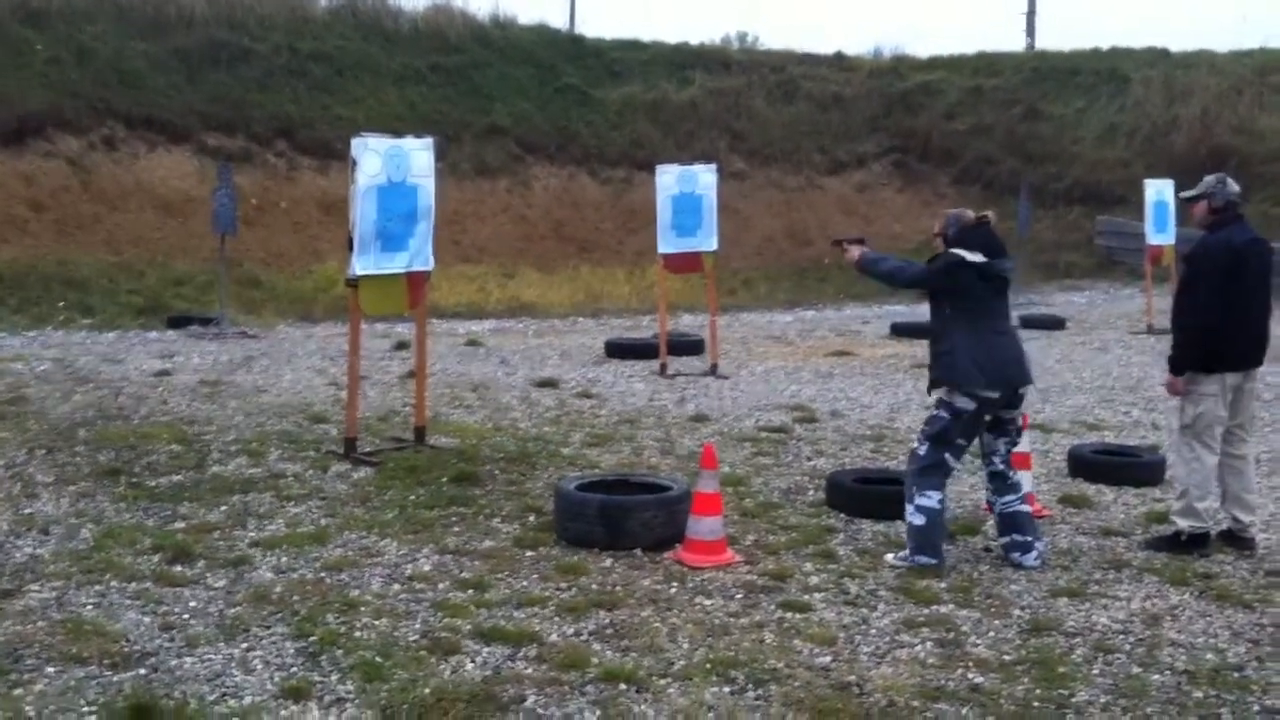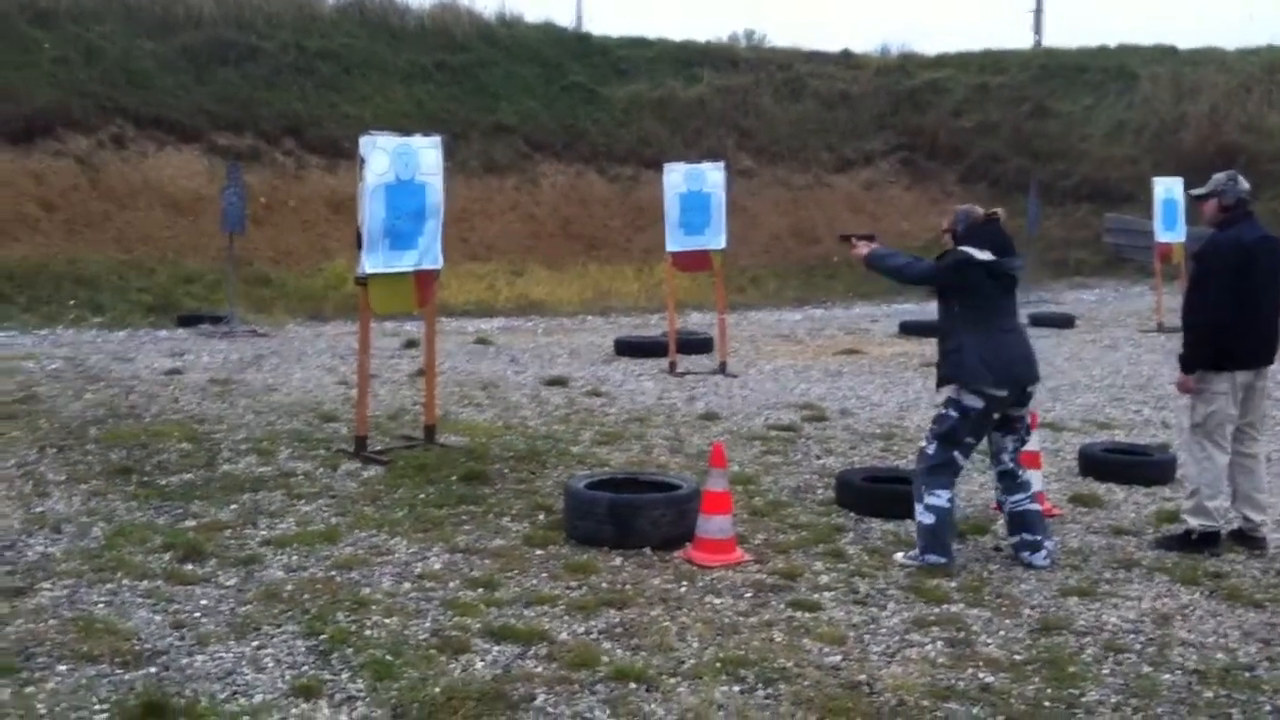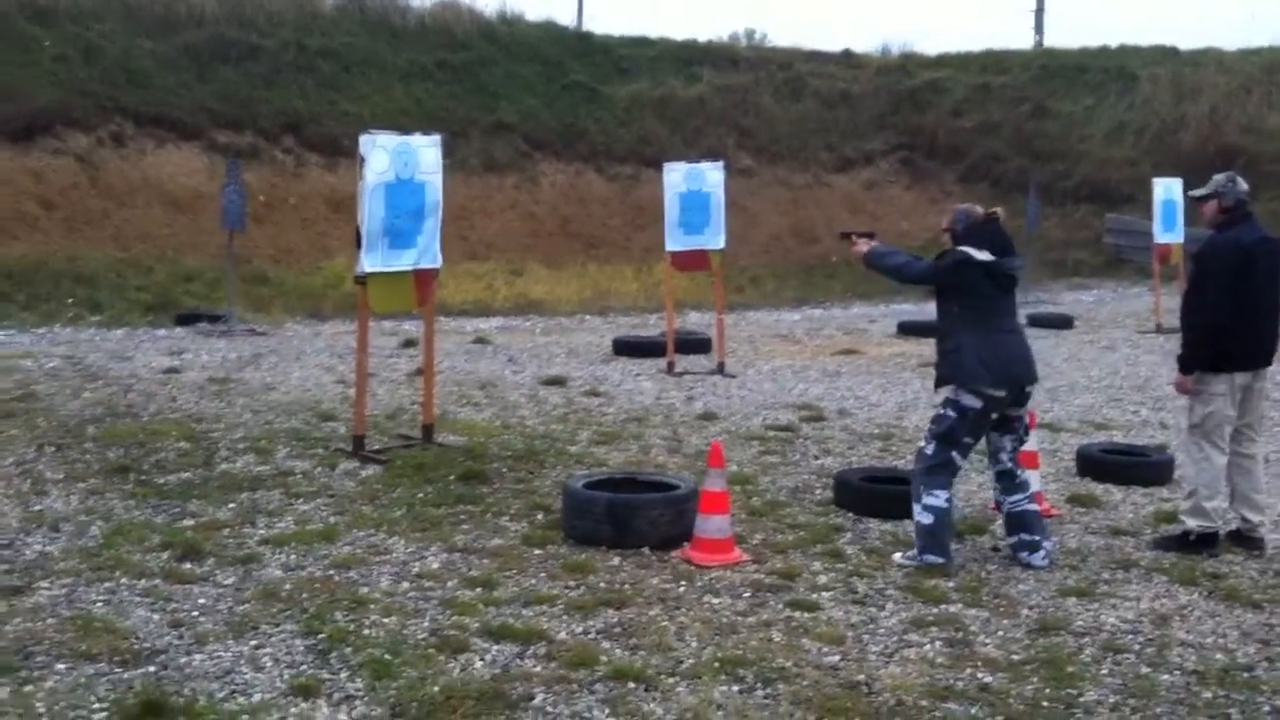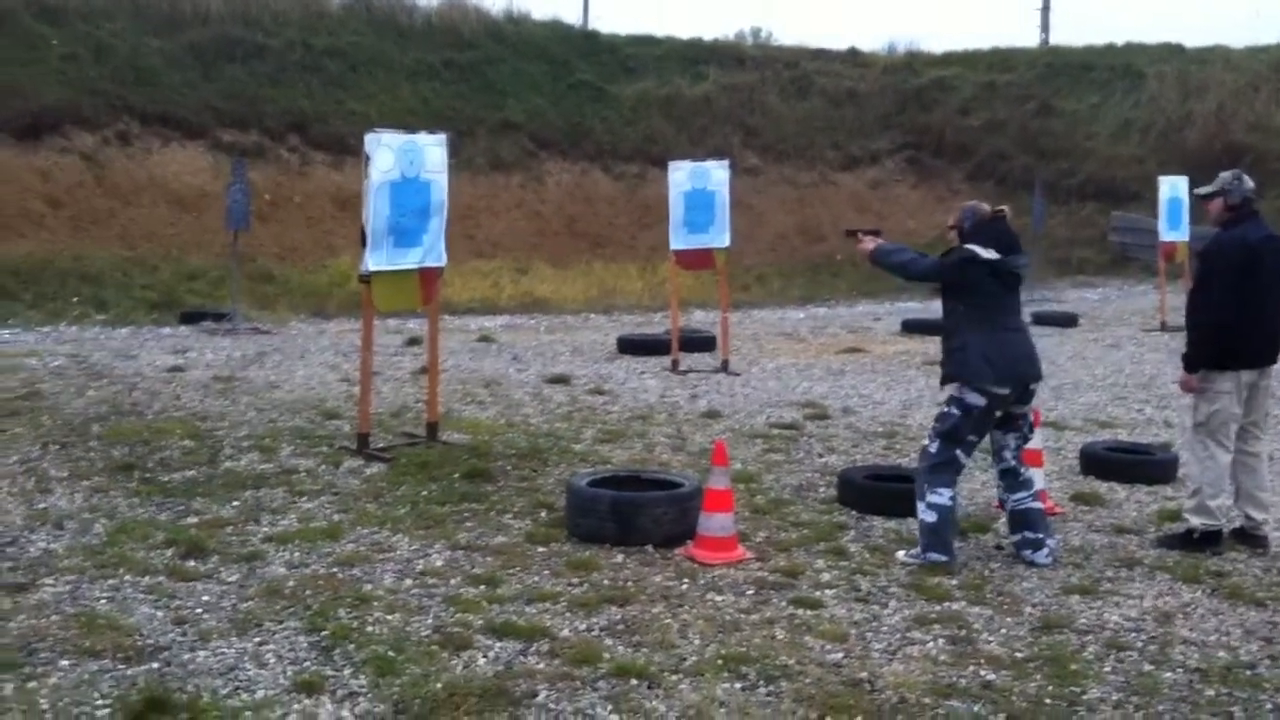
dt=0.1s
person 1, frame 1
left shoulder: (1211, 248)
right shoulder: (1258, 246)
left elbow: (1195, 315)
left wrist: (1178, 367)
left hip: (1211, 364)
right hip: (1246, 359)
left knee: (1197, 445)
right knee: (1237, 443)
left ankle: (1192, 531)
right ankle: (1242, 528)
person 1, frame 2
left shoulder: (1221, 246)
left elbow: (1206, 313)
left wrist: (1189, 365)
left hip: (1222, 362)
left knee: (1208, 444)
right knee: (1249, 442)
left ankle: (1203, 530)
person 1, frame 3
left shoulder: (1220, 247)
left elbow: (1204, 314)
left wrist: (1188, 365)
left hip: (1220, 363)
left knee: (1206, 444)
right knee: (1247, 443)
left ankle: (1202, 530)
person 1, frame 4
left shoulder: (1225, 245)
left elbow: (1210, 312)
left wrist: (1193, 363)
left hip: (1226, 361)
left knee: (1211, 443)
left ankle: (1206, 529)
person 2, frame 1
left shoulder: (955, 268)
right shoulder: (990, 268)
left elbow: (906, 276)
right elbow: (921, 272)
left wrist: (862, 260)
right wrist: (873, 257)
left hip: (971, 382)
right hip: (1009, 378)
left knee: (927, 465)
right knee: (1000, 465)
left ankle: (923, 551)
right ankle: (1025, 548)
person 2, frame 2
left shoulder: (963, 265)
right shoulder: (998, 265)
left elbow: (914, 272)
right elbow: (929, 268)
left wrist: (871, 256)
right wrist: (881, 253)
left hip: (979, 381)
right hip: (1017, 377)
left knee: (935, 464)
right knee: (1009, 463)
left ankle: (933, 550)
right ankle: (1034, 547)
person 2, frame 3
left shoulder: (963, 265)
right shoulder: (999, 265)
left elbow: (913, 271)
right elbow: (928, 267)
left wrist: (870, 253)
right wrist: (880, 250)
left hip: (977, 380)
right hip: (1015, 376)
left knee: (934, 464)
right knee: (1007, 464)
left ankle: (931, 550)
right ankle: (1033, 547)
person 2, frame 4
left shoulder: (968, 262)
right shoulder: (1004, 262)
left elbow: (918, 268)
right elbow: (933, 264)
left wrist: (876, 250)
right wrist: (886, 247)
left hip: (982, 378)
right hip: (1020, 374)
left knee: (938, 462)
right knee: (1011, 461)
left ankle: (934, 548)
right ankle: (1036, 545)
